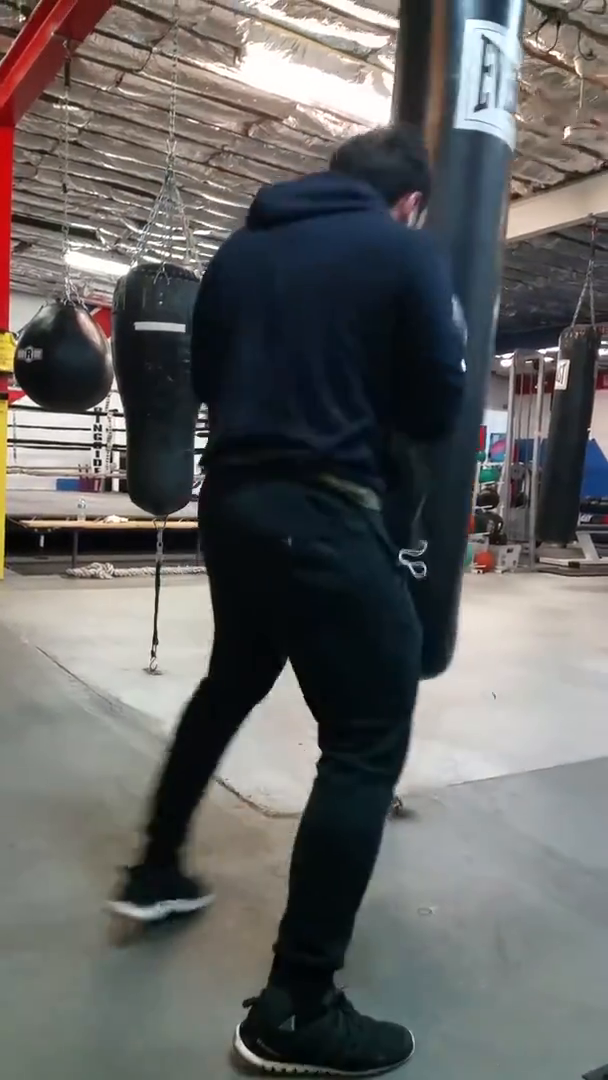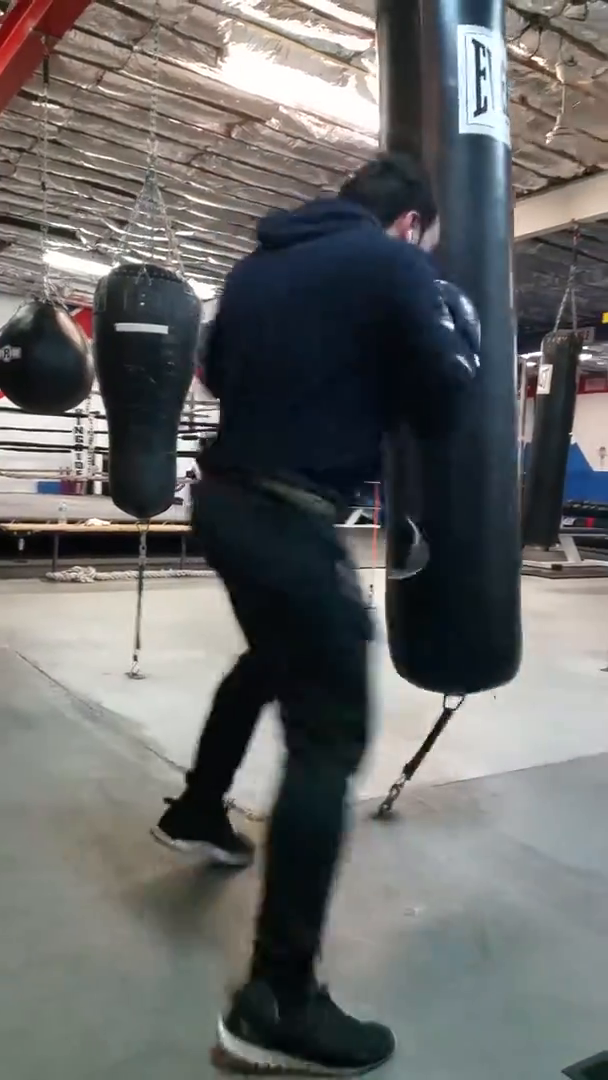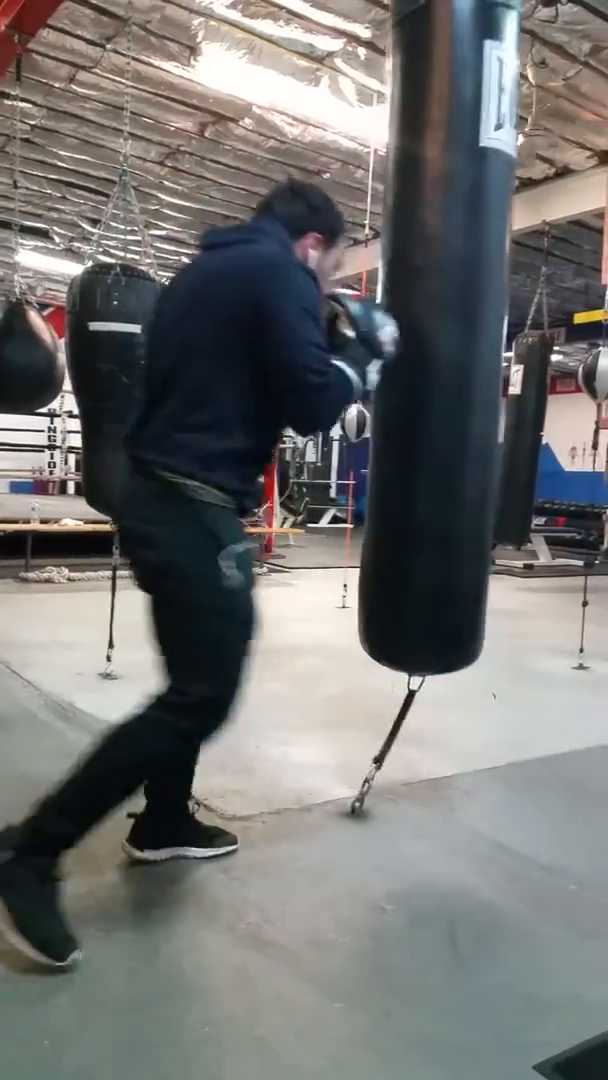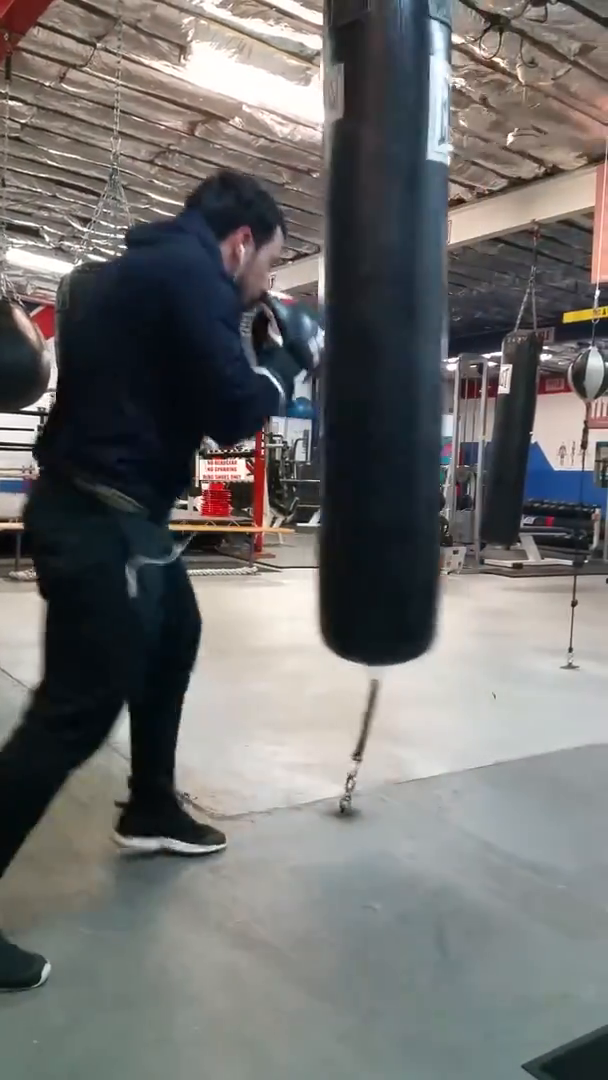
dt=0.3s
person 1, frame 1
left shoulder: (242, 247)
right shoulder: (405, 253)
left elbow: (204, 374)
right elbow: (433, 413)
left hip: (229, 503)
right hip: (326, 518)
left knee: (232, 684)
right knee: (366, 748)
left ankle: (156, 871)
person 1, frame 2
left shoulder: (257, 266)
right shoulder: (393, 267)
right elbow: (439, 404)
right wrist: (456, 333)
left hip: (224, 501)
right hip: (288, 521)
left knee: (271, 662)
right knee: (328, 737)
left ankle: (197, 811)
right ankle: (278, 999)
person 1, frame 3
left shoulder: (205, 272)
right shoulder: (279, 274)
right elbow: (312, 404)
left wrist: (324, 343)
right wrist: (359, 352)
left hip: (165, 494)
right hip: (193, 511)
left knee: (212, 661)
right knee: (201, 696)
left ankle: (163, 821)
person 1, frame 4
left shoulder: (136, 269)
right shoulder: (194, 275)
right elbow: (236, 412)
left wrist: (255, 348)
right wrist: (286, 357)
left hip: (106, 507)
right hip: (100, 518)
left knee: (172, 643)
right knee: (76, 710)
left ankle: (151, 809)
